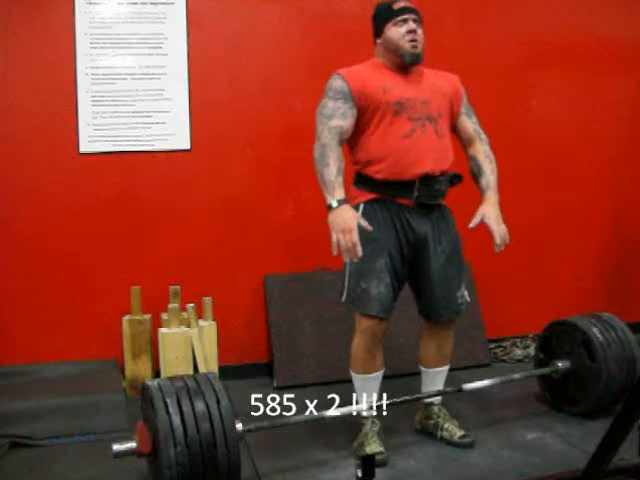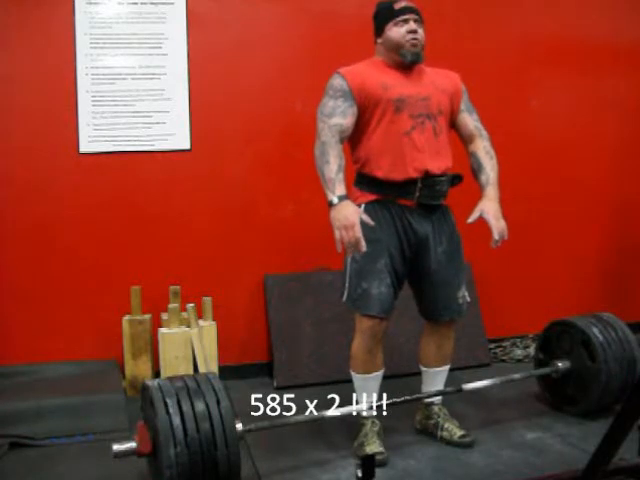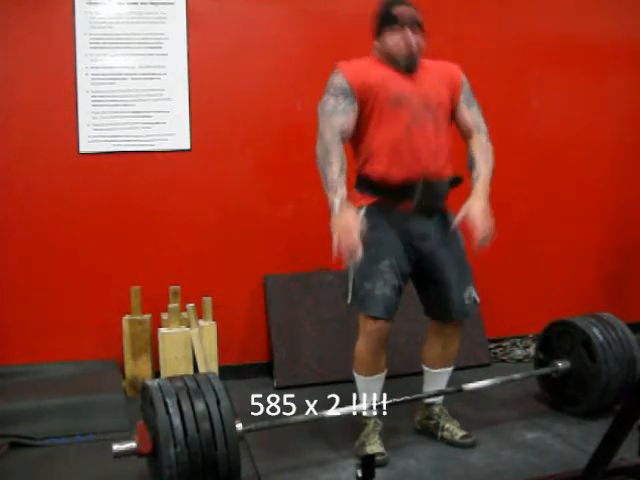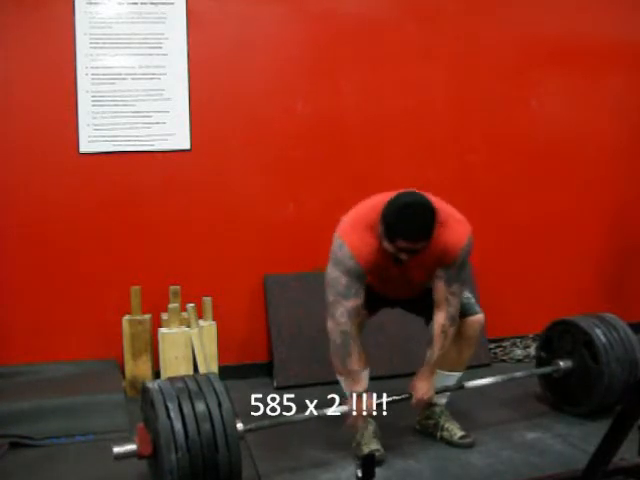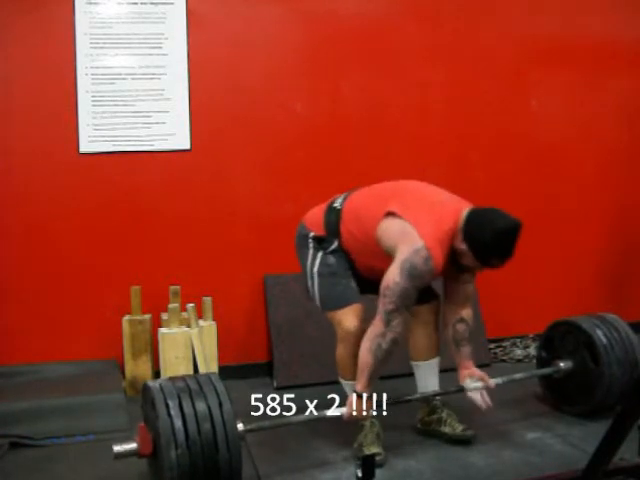
dt=1s
person 1, frame 1
left shoulder: (448, 84)
right shoulder: (351, 81)
left elbow: (476, 142)
right elbow: (328, 142)
left wrist: (491, 200)
right wrist: (337, 204)
left hip: (434, 210)
right hip: (379, 209)
left knee: (444, 315)
right knee: (371, 319)
left ankle: (432, 411)
right ankle: (368, 423)
person 1, frame 2
left shoulder: (448, 82)
right shoulder: (351, 79)
left elbow: (477, 138)
right elbow: (328, 139)
left wrist: (490, 196)
right wrist: (339, 200)
left hip: (435, 211)
right hip: (379, 210)
left knee: (445, 316)
right knee: (371, 320)
left ankle: (432, 410)
right ankle: (369, 423)
person 1, frame 3
left shoulder: (449, 75)
right shoulder: (352, 76)
left elbow: (478, 133)
right elbow: (330, 140)
left wrist: (480, 196)
right wrist: (339, 207)
left hip: (436, 214)
right hip: (380, 213)
left knee: (451, 317)
right knee: (376, 322)
left ankle: (432, 410)
right ankle: (369, 422)
person 1, frame 4
left shoulder: (455, 234)
right shoulder: (353, 238)
left elbow: (446, 308)
right elbow: (340, 321)
left wrist: (428, 373)
right wrist: (357, 391)
left hip: (423, 282)
right hip: (368, 281)
left knee: (472, 321)
right knee: (346, 322)
left ankle: (433, 412)
right ankle: (366, 422)
person 1, frame 5
left shoulder: (468, 232)
right shoulder: (423, 250)
left elbow: (458, 306)
right elbow: (388, 324)
left wrist: (465, 366)
right wrist: (361, 393)
left hip: (368, 239)
right hip: (325, 238)
left knee: (427, 309)
right knee: (351, 326)
left ankle: (431, 410)
right ankle: (366, 424)
